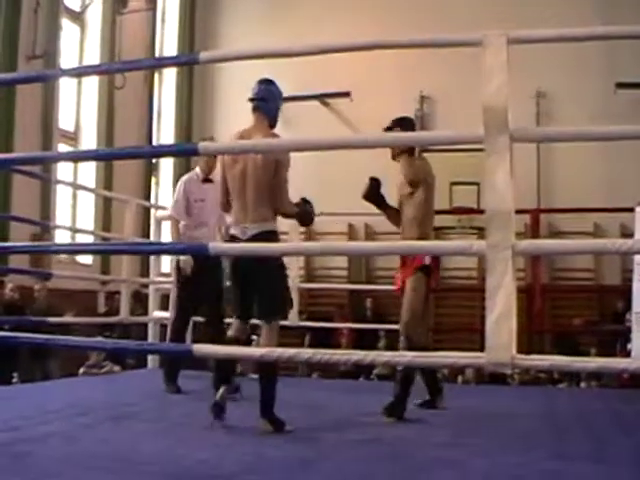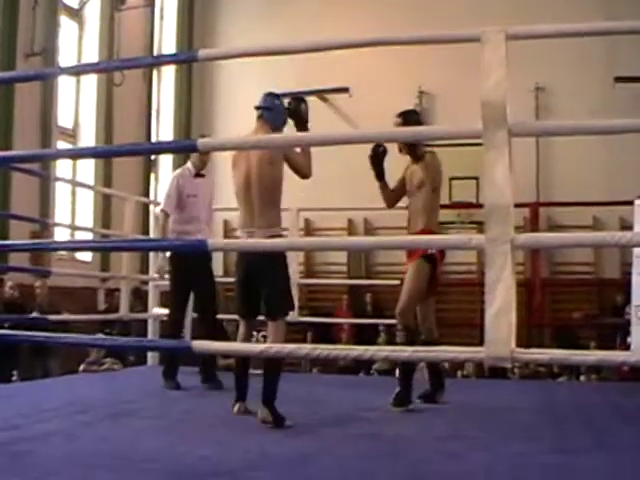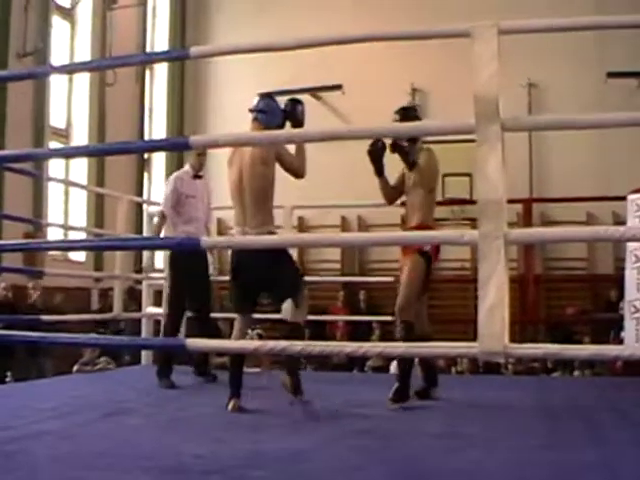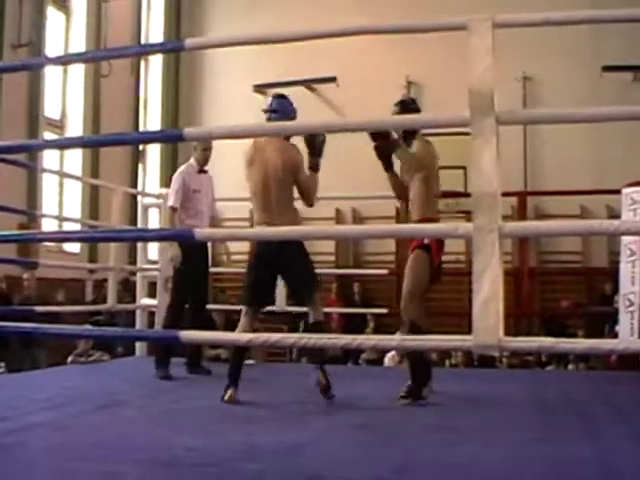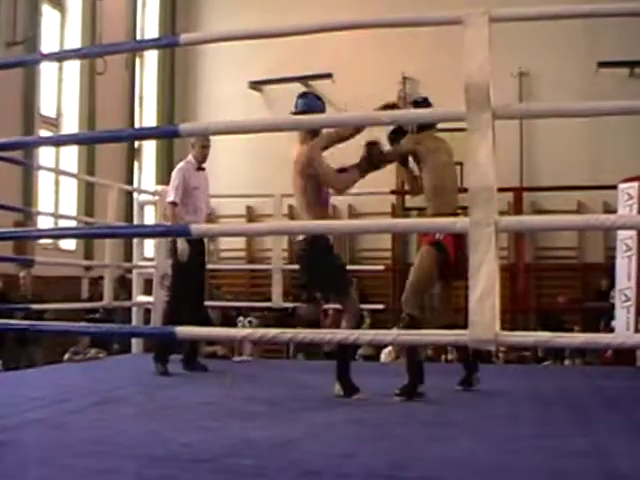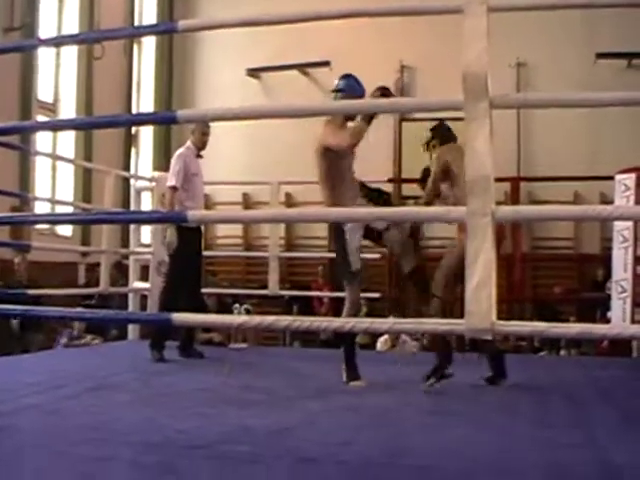
dt=0.3s
person 1, frame 1
left shoulder: (231, 144)
right shoulder: (276, 145)
left elbow: (224, 204)
right elbow: (281, 207)
right wrist: (303, 210)
left hip: (236, 239)
right hip: (264, 239)
left knee: (241, 316)
right knee: (269, 323)
left ankle: (224, 388)
right ankle: (267, 413)
person 1, frame 2
left shoulder: (239, 148)
right shoulder: (277, 143)
right elbow: (305, 171)
right wrist: (303, 128)
left hip: (244, 243)
right hip: (269, 242)
left knee: (246, 321)
right knee: (276, 322)
left ankle: (240, 399)
right ankle: (268, 404)
person 1, frame 3
left shoulder: (235, 151)
right shoulder: (270, 144)
right elbow: (299, 171)
right wrist: (298, 132)
left knee: (242, 318)
right knee: (299, 297)
left ankle: (234, 396)
right ankle: (291, 370)
person 1, frame 4
left shoulder: (251, 151)
right shoulder: (290, 150)
right elbow: (310, 199)
right wrist: (315, 163)
left hip: (262, 242)
right hip: (289, 240)
left knee: (249, 313)
right knee: (314, 303)
left ankle: (232, 385)
right ankle: (320, 368)
person 1, frame 5
left shoulder: (313, 144)
right shoulder: (309, 151)
left elbow: (341, 134)
right elbow: (339, 186)
right wrist: (361, 168)
left hip: (311, 240)
right hip: (316, 242)
left knee: (312, 304)
right knee: (351, 307)
right ankle: (343, 380)
person 1, frame 6
left shoulder: (345, 129)
right shoulder: (330, 129)
right elbow: (347, 144)
right wrist: (369, 114)
left hip: (358, 207)
right hip: (343, 219)
left knee: (400, 234)
right knee: (353, 293)
left ankle: (423, 289)
right ankle: (349, 367)
person 2, frame 1
left shoulder: (420, 165)
right shoulder: (406, 174)
left elbow: (412, 177)
left wrist: (404, 151)
right wrist: (379, 202)
left hip: (422, 255)
right hip: (408, 256)
left knee: (409, 325)
right knee: (417, 328)
left ankle: (400, 399)
right ankle: (435, 392)
person 2, frame 2
left shoulder: (428, 159)
right shoulder: (409, 169)
left elbow: (433, 184)
right elbow: (390, 201)
left wrist: (417, 154)
right wrist: (379, 172)
left hip: (428, 244)
right hip: (414, 245)
left knee: (404, 311)
right knee: (424, 320)
left ankle: (405, 385)
right ankle: (436, 386)
person 2, frame 3
left shoulder: (426, 155)
right shoulder: (409, 161)
left elbow: (428, 185)
right elbow: (390, 197)
left wrist: (409, 159)
right wrist: (378, 167)
left knee: (403, 308)
right knee: (416, 314)
left ankle: (403, 382)
right ankle: (429, 381)
person 2, frame 4
left shoulder: (421, 145)
right shoulder: (411, 149)
left elbow: (415, 166)
right elbow: (403, 193)
left wrist: (393, 145)
right wrist: (387, 163)
left hip: (427, 233)
right hip: (419, 234)
left knee: (409, 305)
right knee: (415, 305)
left ankle: (418, 382)
right ankle: (423, 376)
person 2, frame 5
left shoulder: (418, 140)
right shoulder: (442, 146)
left elbow: (384, 159)
right wrist: (407, 161)
left hip: (440, 232)
right hip: (452, 232)
left knee: (412, 300)
right knee: (440, 305)
left ankle: (414, 380)
right ankle: (469, 366)
person 2, frame 6
left shoulder: (443, 154)
right shoulder: (464, 156)
left elbow: (429, 196)
left knee: (440, 284)
left ankle: (442, 359)
right ankle: (498, 368)
person 3, frame 1
left shoulder: (218, 187)
right shoulder: (187, 183)
right elbow: (175, 221)
right wrist: (182, 252)
left hip: (212, 256)
right hip: (190, 257)
left knee: (216, 317)
right knee: (183, 315)
left ankle: (221, 377)
right ankle: (170, 376)
person 3, frame 2
left shoulder: (207, 183)
right shoulder: (179, 178)
right elbow: (165, 215)
left hip: (202, 251)
right hip: (182, 251)
left knee: (208, 311)
right knee: (177, 312)
left ankle: (208, 372)
right ankle: (169, 373)
person 3, frame 3
left shoulder: (204, 184)
right shoulder: (177, 180)
right elbow: (163, 216)
left hip: (199, 251)
right hip: (181, 250)
left knee: (202, 309)
right knee: (175, 310)
left ankle: (201, 365)
right ankle: (164, 371)
person 3, frame 4
left shoulder: (208, 178)
right shoulder: (183, 174)
right elbow: (172, 210)
left wrist: (222, 242)
right wrist: (173, 244)
left hip: (201, 245)
right hip: (186, 243)
left knee: (199, 302)
right knee: (178, 301)
left ankle: (194, 360)
right ankle: (162, 362)
person 3, frame 5
left shoulder: (204, 175)
right shoulder: (182, 171)
right elbow: (172, 206)
right wrist: (179, 239)
left hip: (198, 241)
right hip: (184, 241)
left knee: (196, 299)
right knee: (177, 297)
left ankle: (190, 356)
right ankle: (161, 357)
person 3, frame 6
left shoulder: (197, 160)
right shoulder: (182, 156)
right elbow: (171, 192)
right wrist: (170, 228)
left hip: (195, 228)
right hip: (182, 226)
left knee: (193, 286)
right knee: (173, 284)
left ankle: (187, 343)
right ankle: (157, 344)
